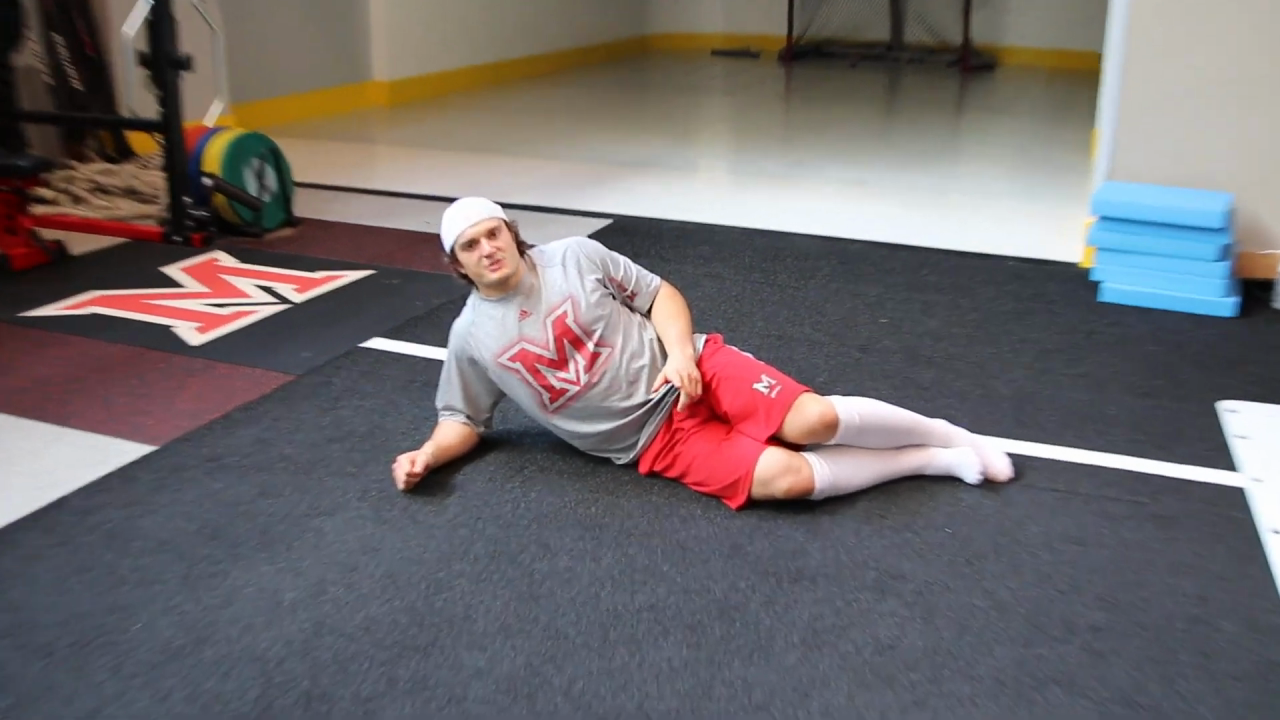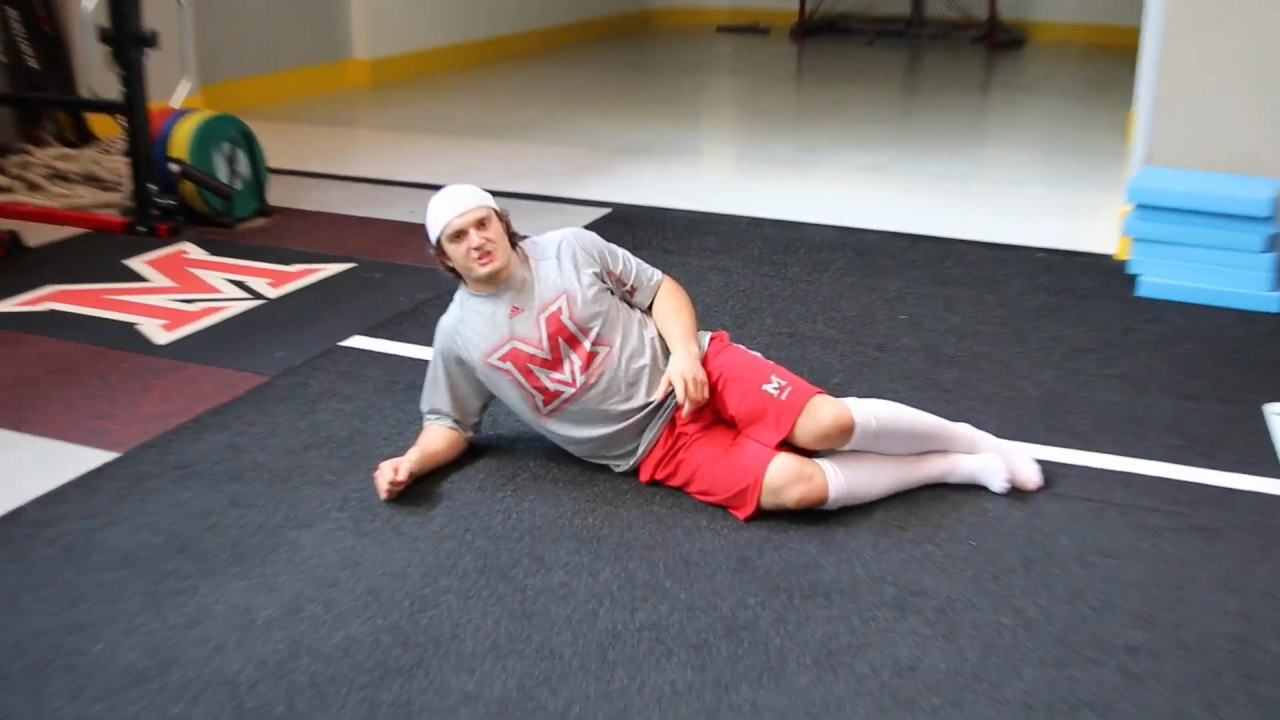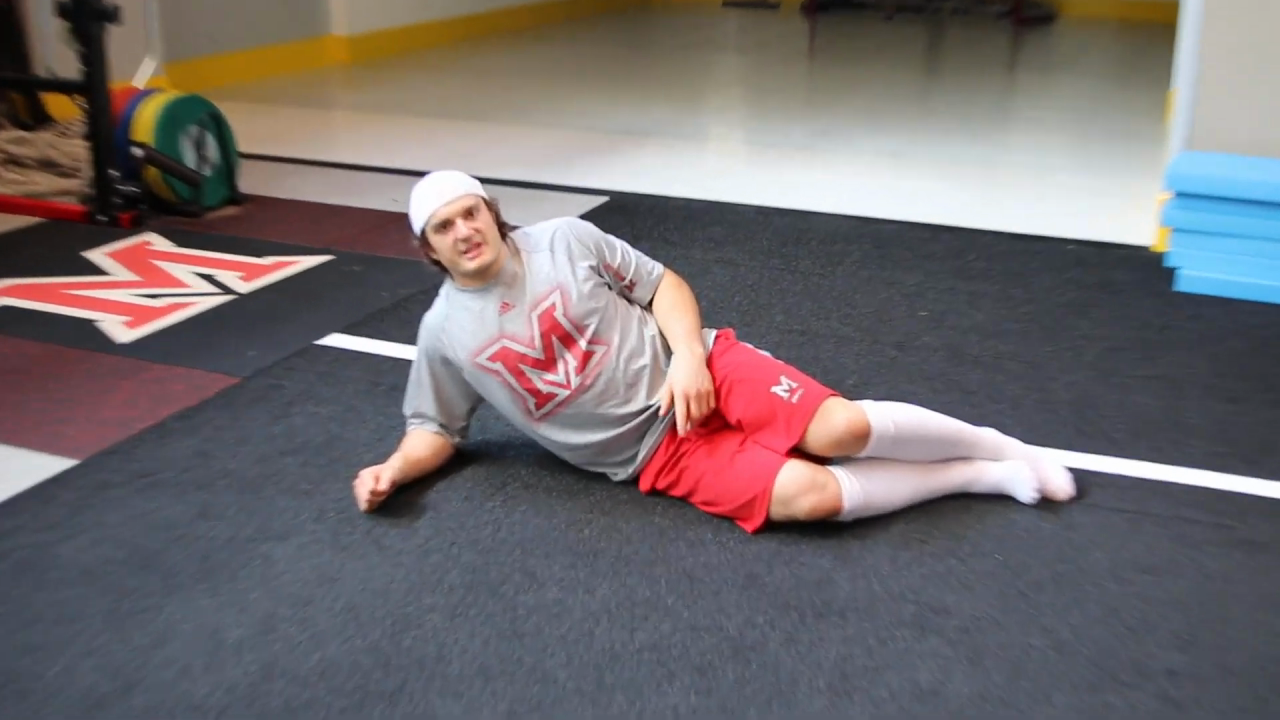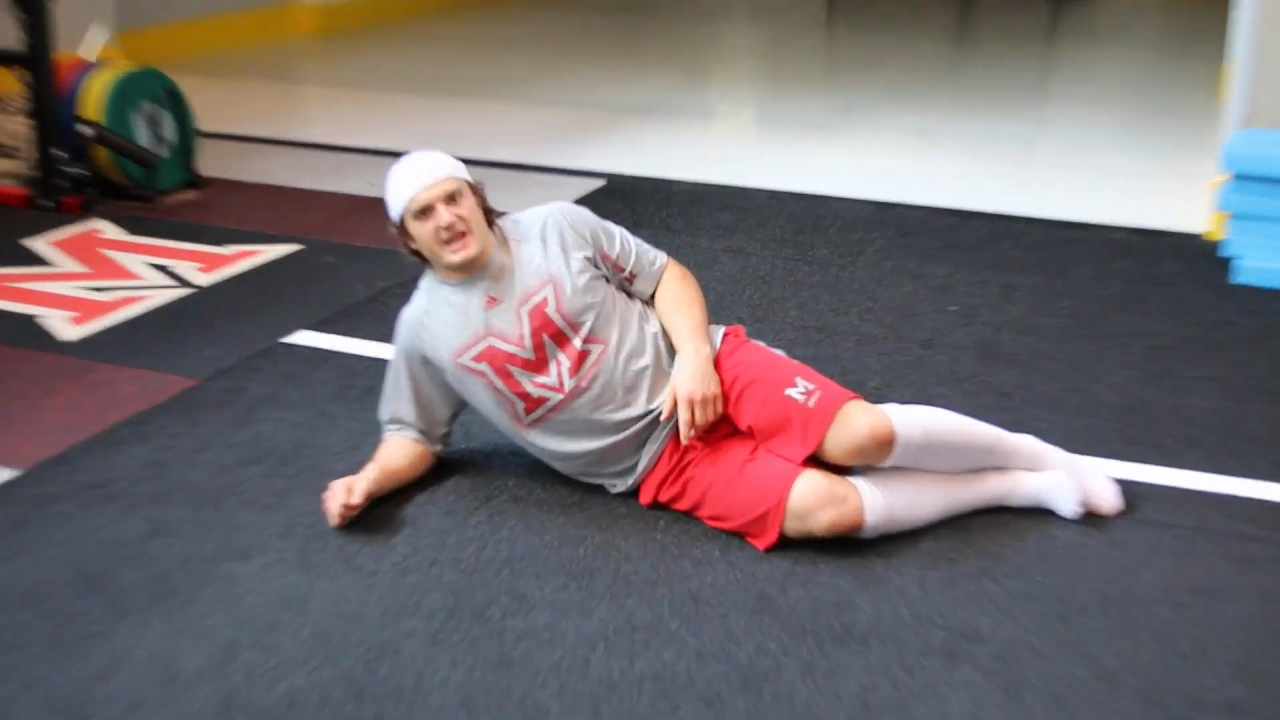
dt=0.1s
person 1, frame 1
left shoulder: (575, 255)
right shoulder: (471, 337)
left elbow: (660, 294)
right elbow: (463, 420)
left wrist: (681, 354)
left hip: (685, 375)
right hip: (652, 441)
left knee: (814, 419)
right knee: (786, 478)
person 1, frame 2
left shoulder: (570, 248)
right shoulder: (458, 335)
left elbow: (662, 289)
right elbow: (449, 425)
left wrist: (686, 354)
right wrist: (408, 463)
left hip: (688, 375)
right hip: (653, 447)
left knee: (828, 424)
right knee: (799, 487)
left ankle: (975, 440)
right ankle: (962, 469)
person 1, frame 3
left shoulder: (565, 238)
right shoulder: (444, 333)
left elbow: (662, 284)
right elbow: (436, 429)
left wrist: (689, 357)
right wrist: (391, 471)
left hip: (693, 374)
right hip: (652, 455)
left knee: (842, 428)
right knee: (809, 496)
left ankle: (1001, 446)
right ankle: (989, 478)
person 1, frame 4
left shoulder: (558, 226)
right shoulder: (424, 330)
left elbow: (665, 276)
right elbow: (414, 436)
left wrist: (694, 357)
right wrist: (366, 481)
left hip: (698, 376)
right hip: (656, 465)
left knee: (861, 436)
right knee: (827, 510)
left ankle: (1036, 454)
right ankle: (1025, 489)
